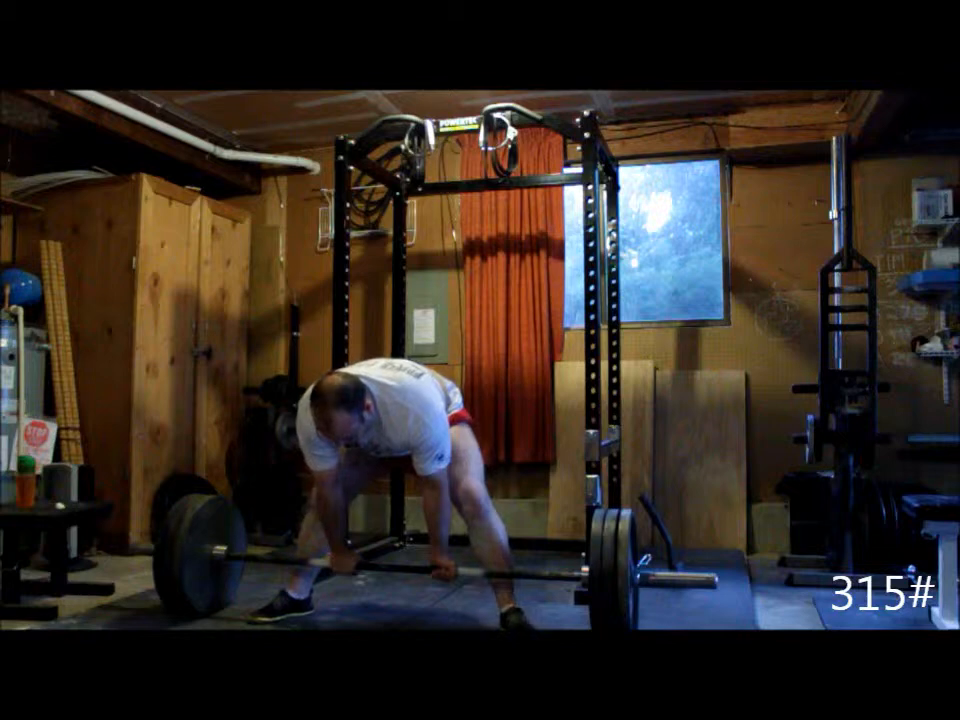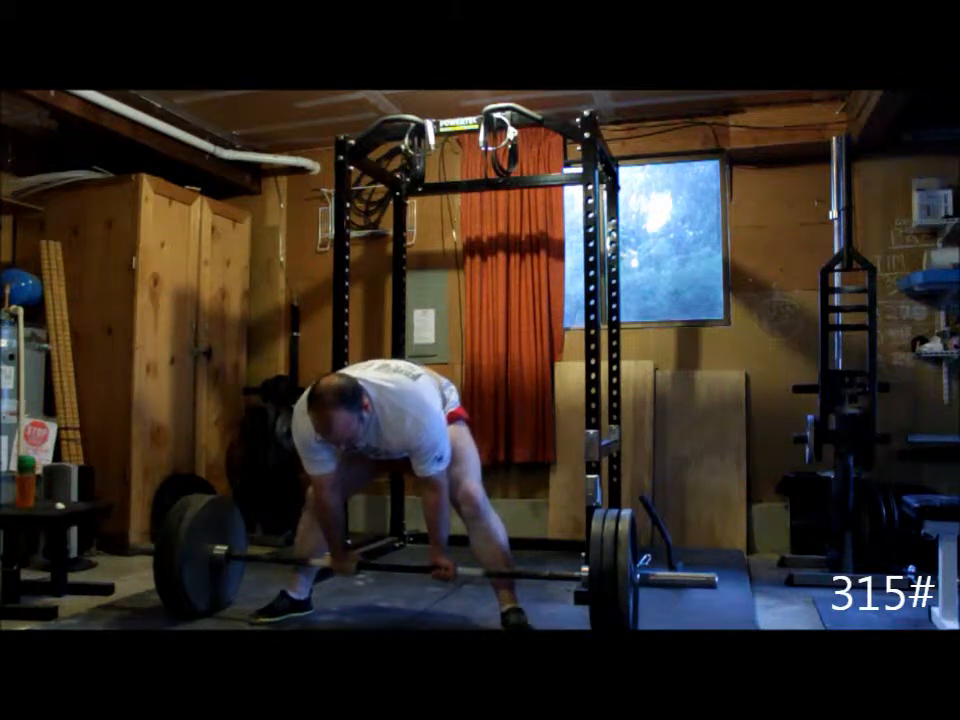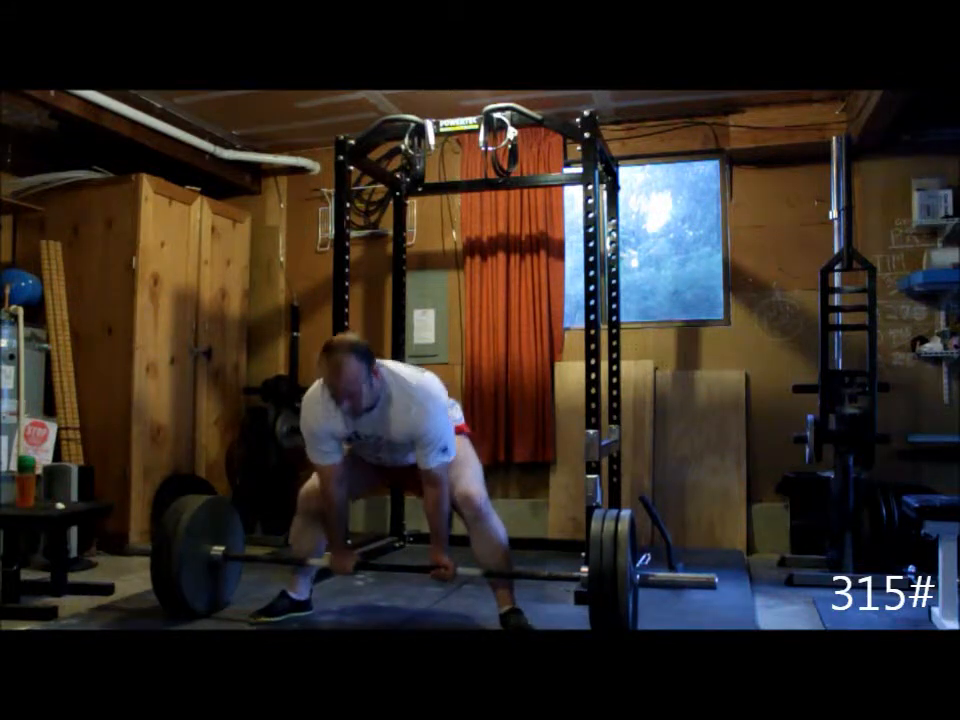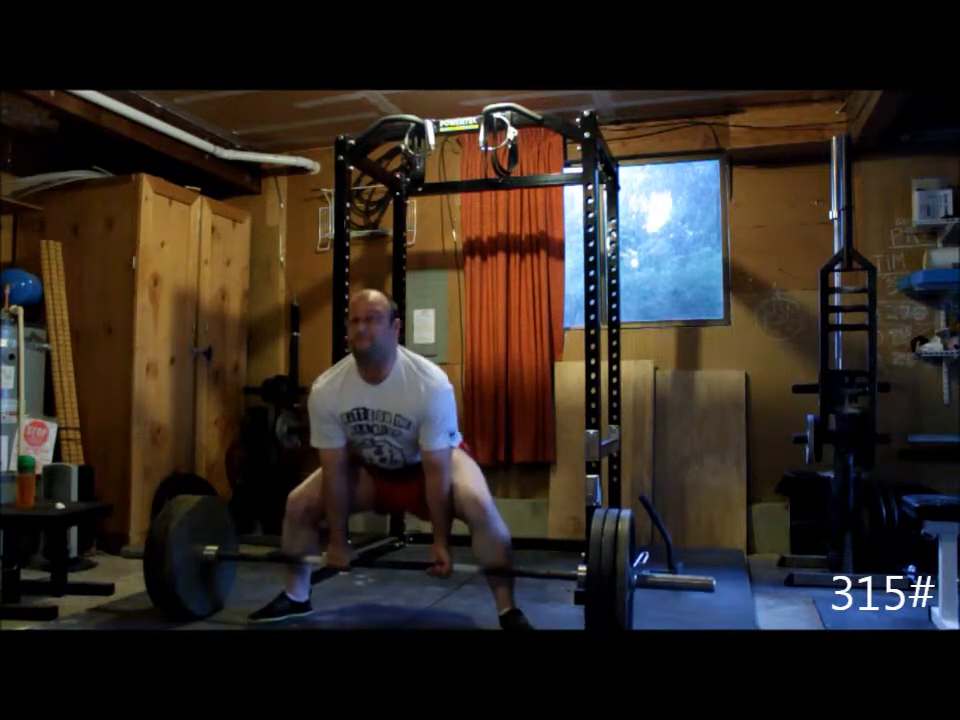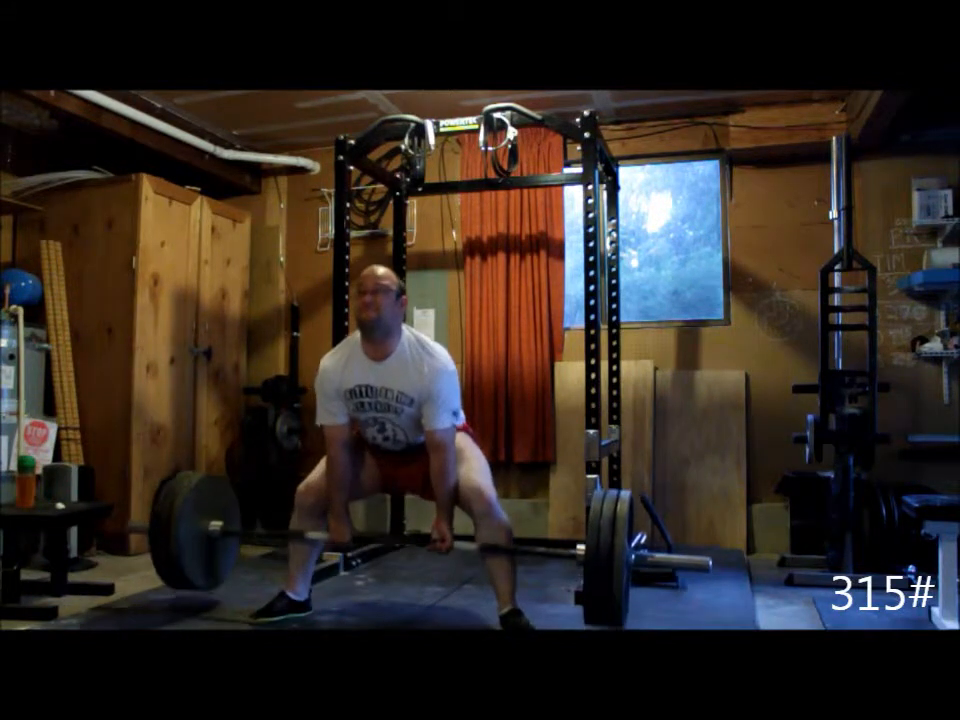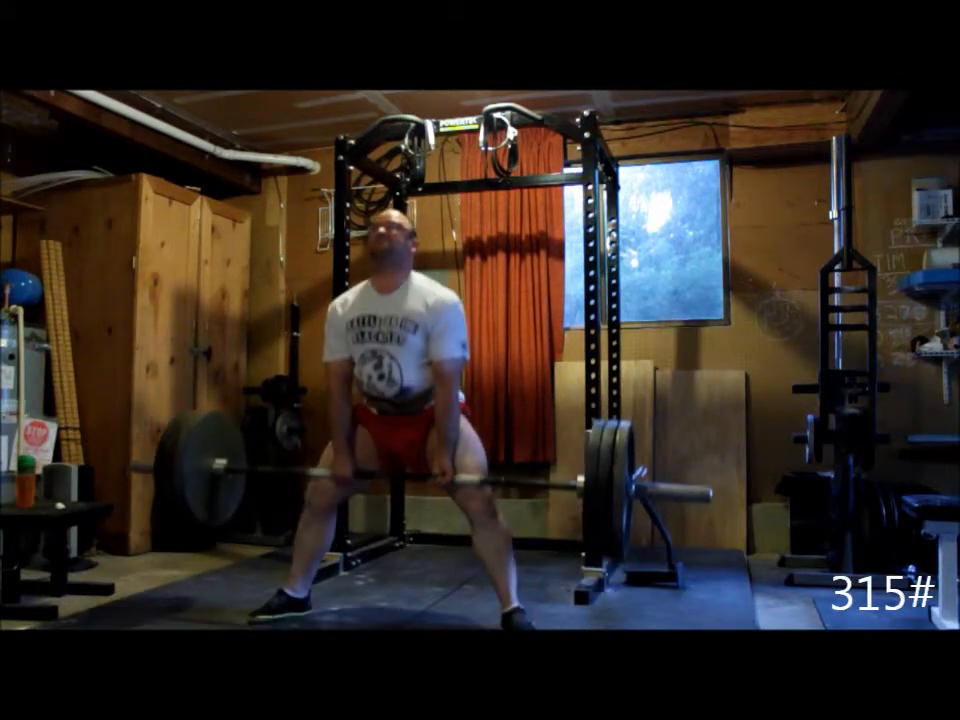
dt=0.5s
person 1, frame 1
left shoulder: (421, 412)
right shoulder: (310, 414)
left elbow: (434, 487)
right elbow: (329, 488)
left wrist: (439, 551)
right wrist: (339, 549)
left hip: (443, 414)
left knee: (473, 499)
right knee: (319, 498)
left ankle: (509, 608)
right ankle: (297, 594)
person 1, frame 2
left shoulder: (420, 413)
right shoulder: (306, 419)
left elbow: (434, 488)
right elbow: (327, 491)
left wrist: (438, 551)
right wrist: (338, 552)
left hip: (440, 410)
left knee: (471, 499)
right knee: (316, 498)
left ankle: (510, 608)
right ankle: (297, 594)
person 1, frame 3
left shoulder: (424, 397)
right shoulder: (314, 404)
left elbow: (434, 483)
right elbow: (333, 484)
left wrist: (439, 550)
right wrist: (338, 548)
left hip: (437, 455)
left knee: (473, 502)
right knee: (310, 500)
left ankle: (508, 609)
right ankle: (297, 595)
person 1, frame 4
left shoulder: (430, 384)
right shoulder: (326, 389)
left elbow: (436, 470)
right elbow: (335, 470)
left wrist: (440, 542)
right wrist: (337, 541)
left hip: (433, 461)
right hip: (371, 468)
left knee: (479, 507)
right knee: (298, 505)
left ankle: (508, 611)
right ankle: (295, 596)
person 1, frame 5
left shoulder: (433, 364)
right shoulder: (333, 367)
left elbow: (440, 448)
right elbow: (339, 446)
left wrist: (442, 518)
right wrist: (339, 516)
left hip: (439, 440)
right hip: (375, 446)
left knee: (484, 502)
right knee: (307, 497)
left ankle: (509, 611)
right ankle: (295, 596)
person 1, frame 6
left shoulder: (439, 302)
right shoulder: (343, 308)
left elbow: (447, 383)
right elbow: (339, 385)
left wrist: (445, 453)
right wrist: (341, 453)
left hip: (432, 414)
right hip: (374, 417)
left knee: (479, 501)
right knee: (319, 495)
left ankle: (512, 609)
right ankle: (294, 594)
